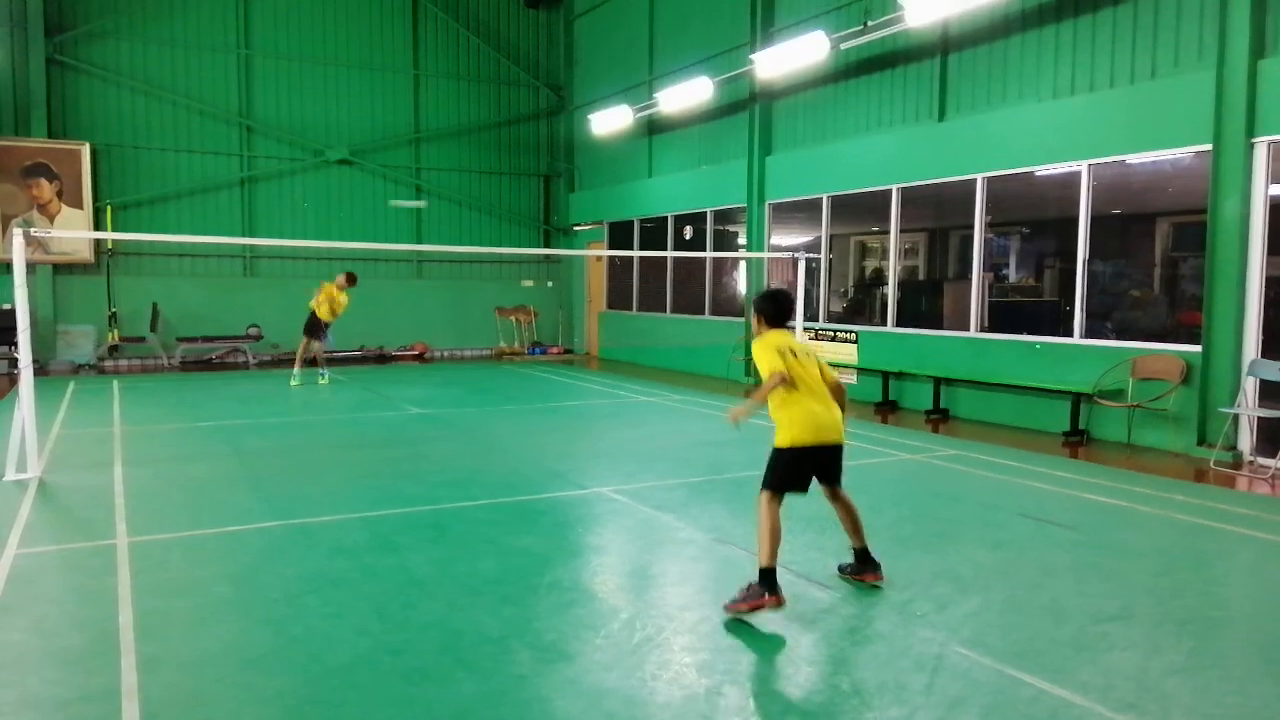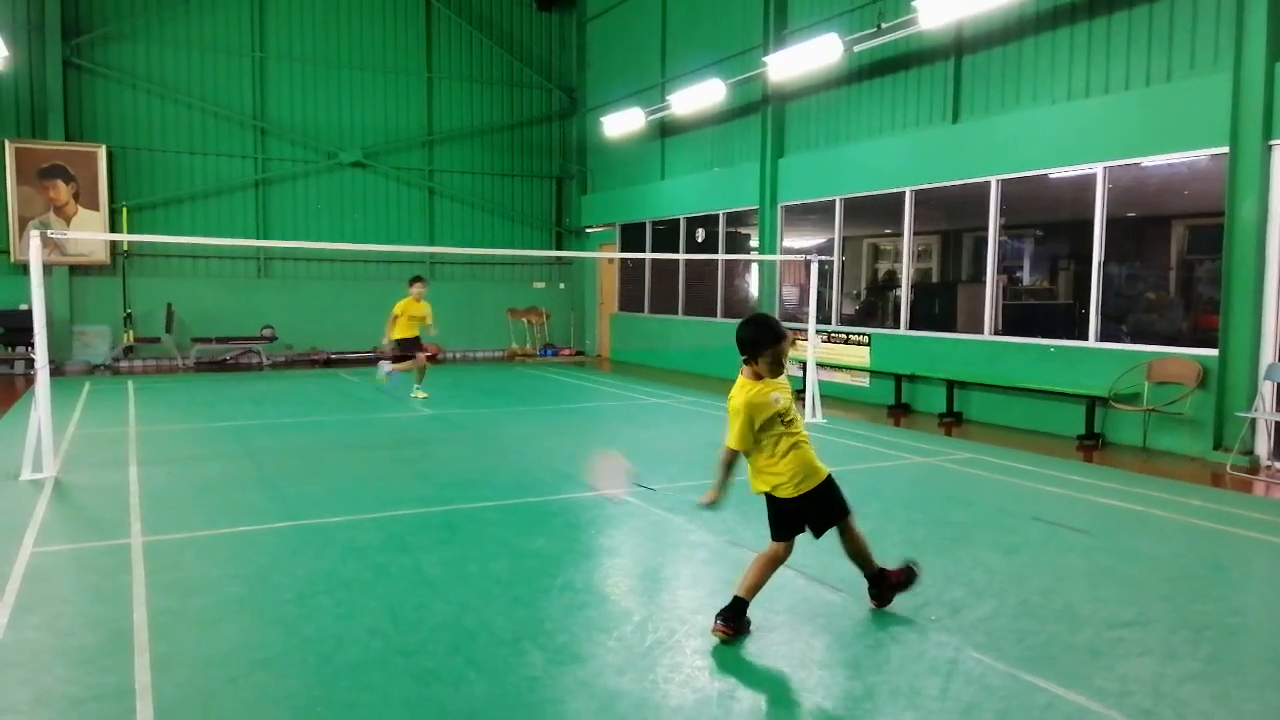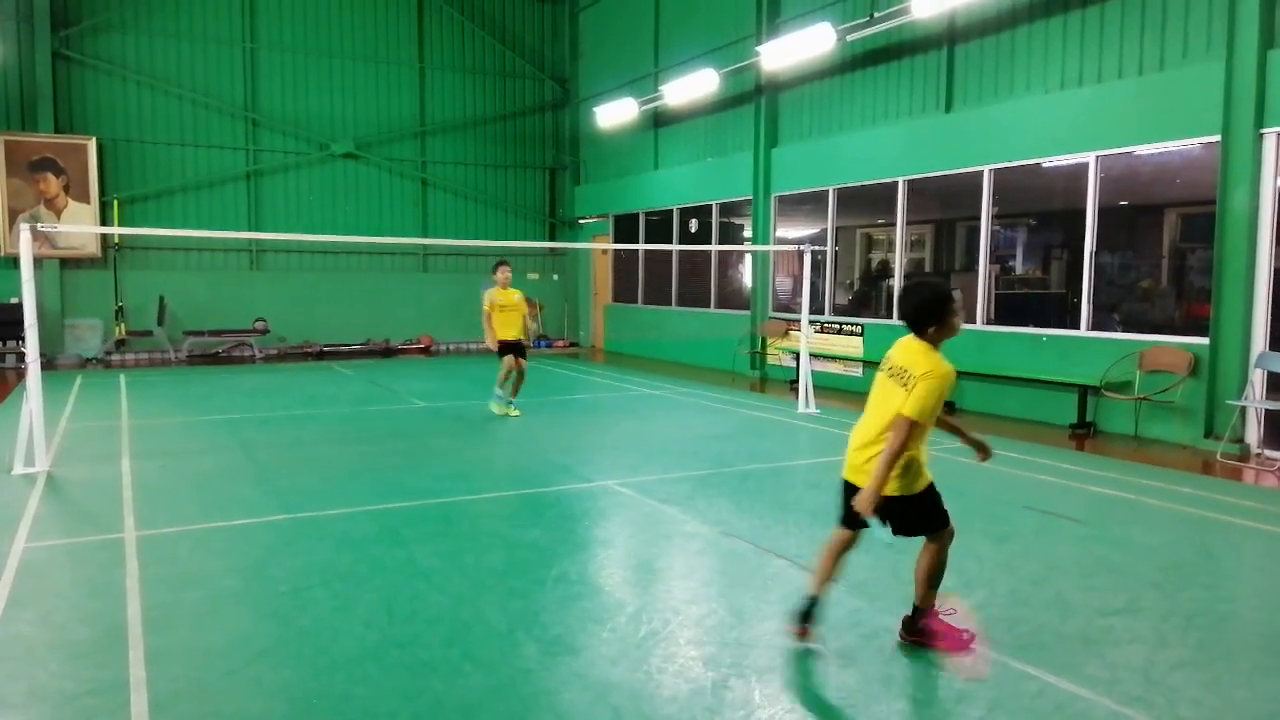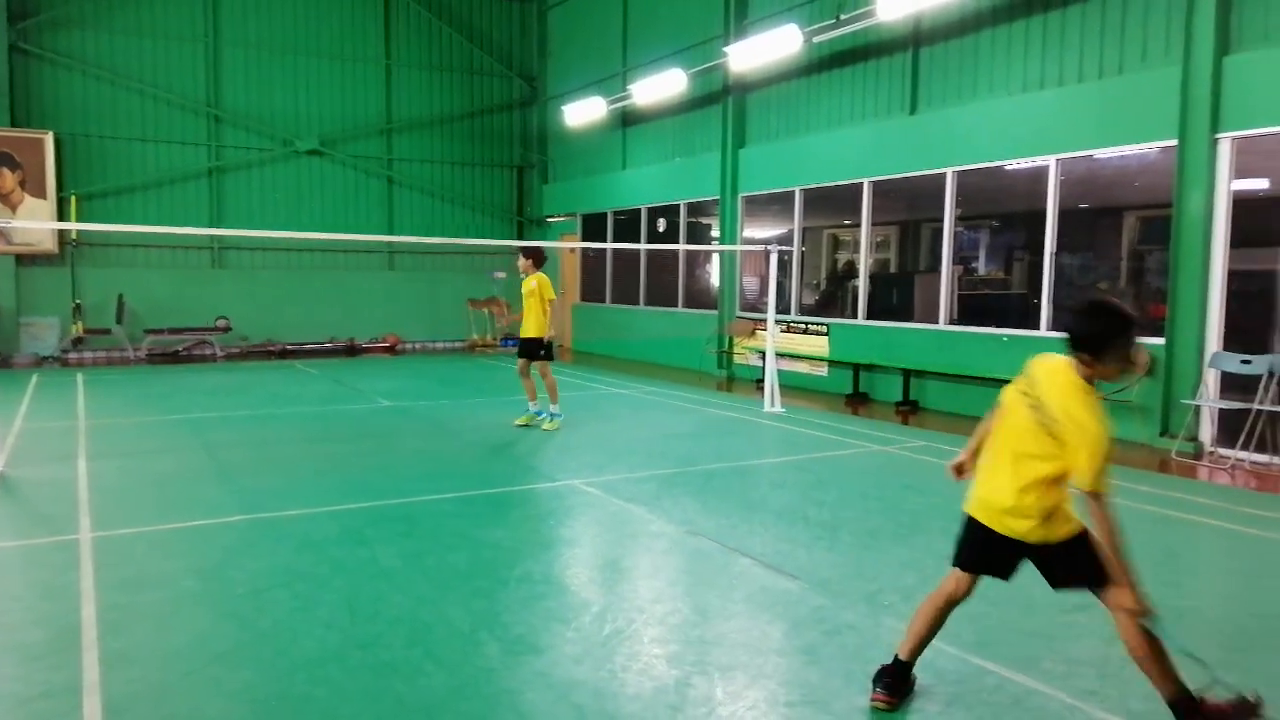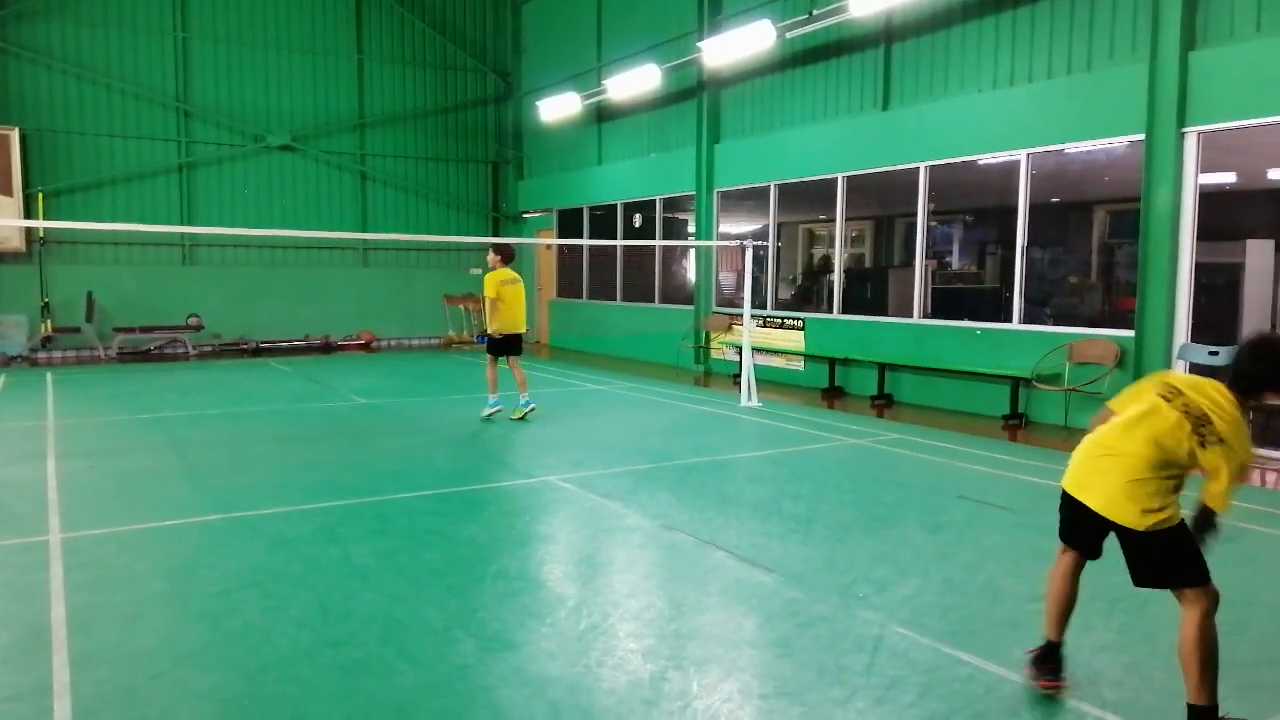
dt=0.7s
person 1, frame 1
left shoulder: (764, 344)
right shoulder: (803, 347)
left elbow: (779, 377)
right elbow: (837, 387)
left wrist: (748, 407)
right wrist: (839, 417)
left hip: (799, 434)
right hip: (830, 430)
left knee: (769, 499)
right knee: (834, 491)
left ankle: (766, 586)
right ankle: (865, 562)
person 1, frame 2
left shoulder: (772, 376)
right shoulder: (744, 401)
right elbow: (733, 451)
right wrist: (718, 489)
left hip: (796, 476)
right hip: (794, 480)
left knee: (784, 545)
right knee: (841, 524)
left ankle: (747, 612)
right ankle: (871, 584)
person 1, frame 3
left shoulder: (902, 348)
right shoulder: (938, 370)
right elbow: (901, 430)
left wrist: (966, 436)
right wrist: (873, 489)
left hip: (860, 461)
right hip: (896, 472)
left knee: (846, 533)
right knee: (939, 535)
left ankle: (809, 607)
right ankle: (920, 621)
person 1, frame 4
left shoulder: (1040, 366)
right shoulder: (1086, 422)
left elbow: (999, 414)
right elbow: (1095, 505)
left wrist: (970, 452)
right wrist: (1125, 585)
left hip: (986, 502)
right hip: (1034, 517)
left knee: (955, 587)
right knee: (1118, 599)
left ankle: (893, 678)
person 1, frame 5
left shoulder: (1167, 380)
right shoulder: (1233, 439)
left elbow: (1100, 422)
right elbow: (1208, 511)
right wrist: (1193, 540)
left hip: (1086, 472)
right hip: (1138, 499)
left knee: (1071, 553)
right knee: (1199, 600)
left ankle: (1050, 657)
